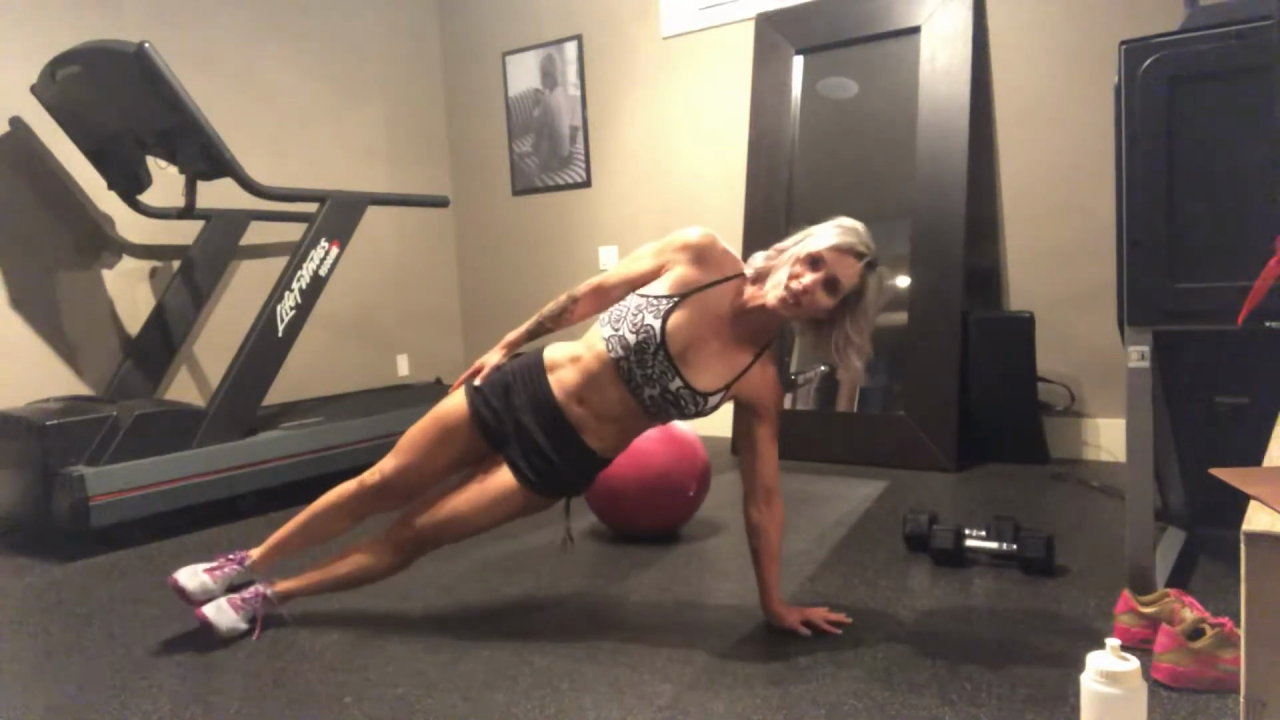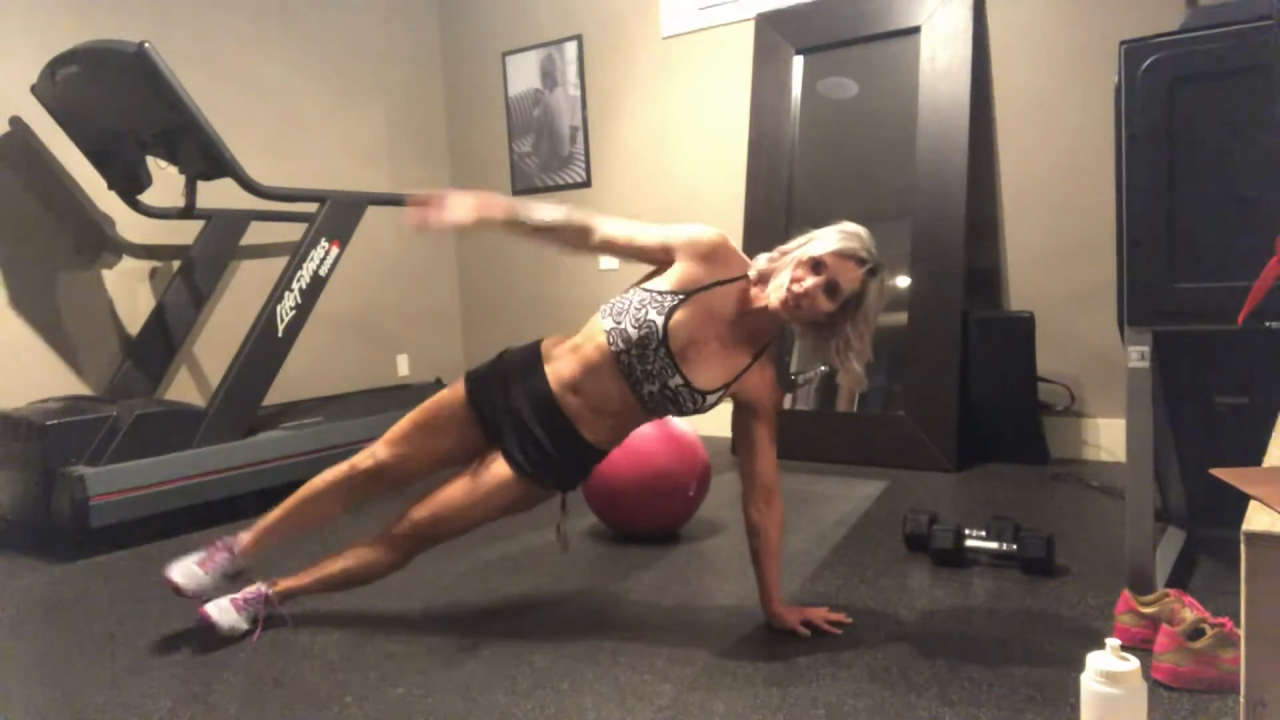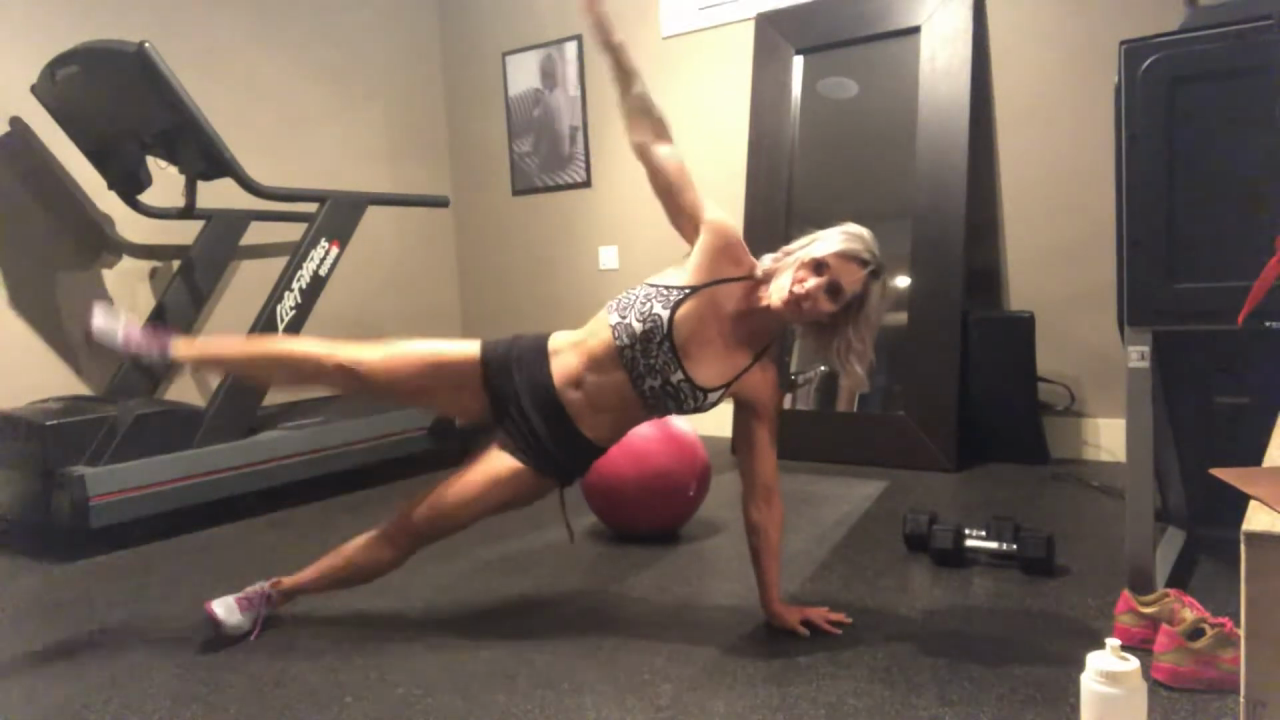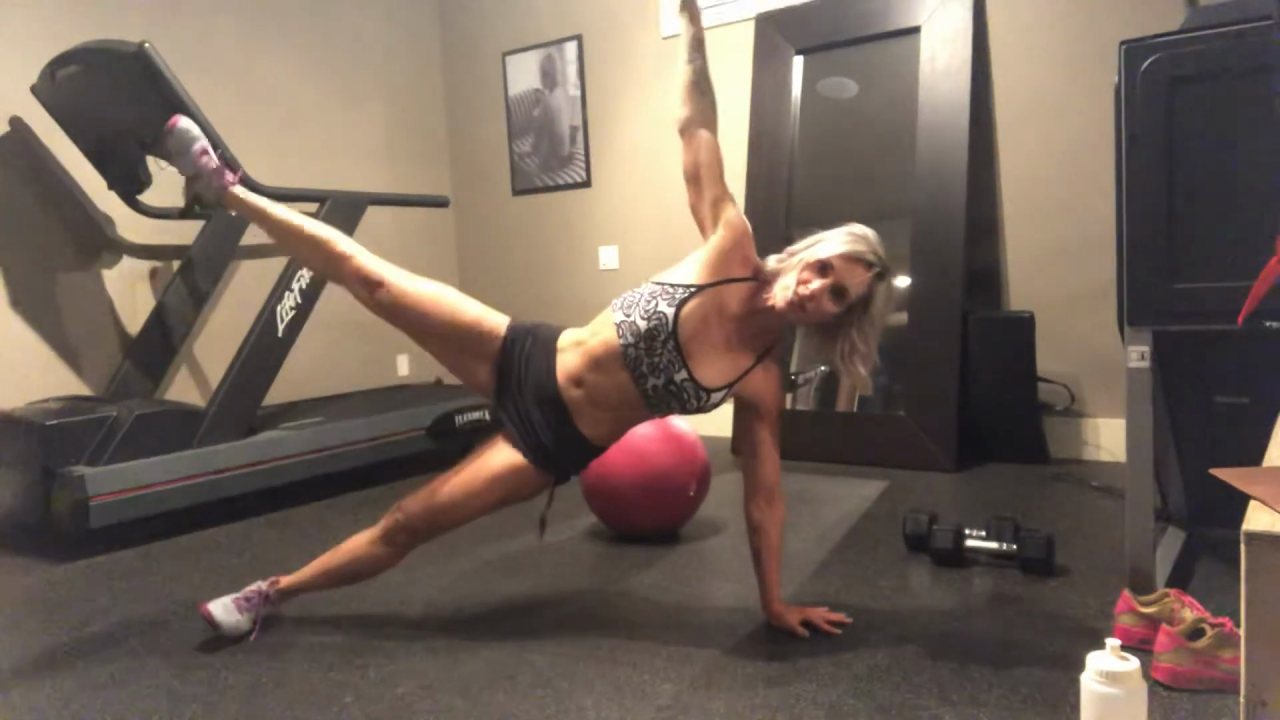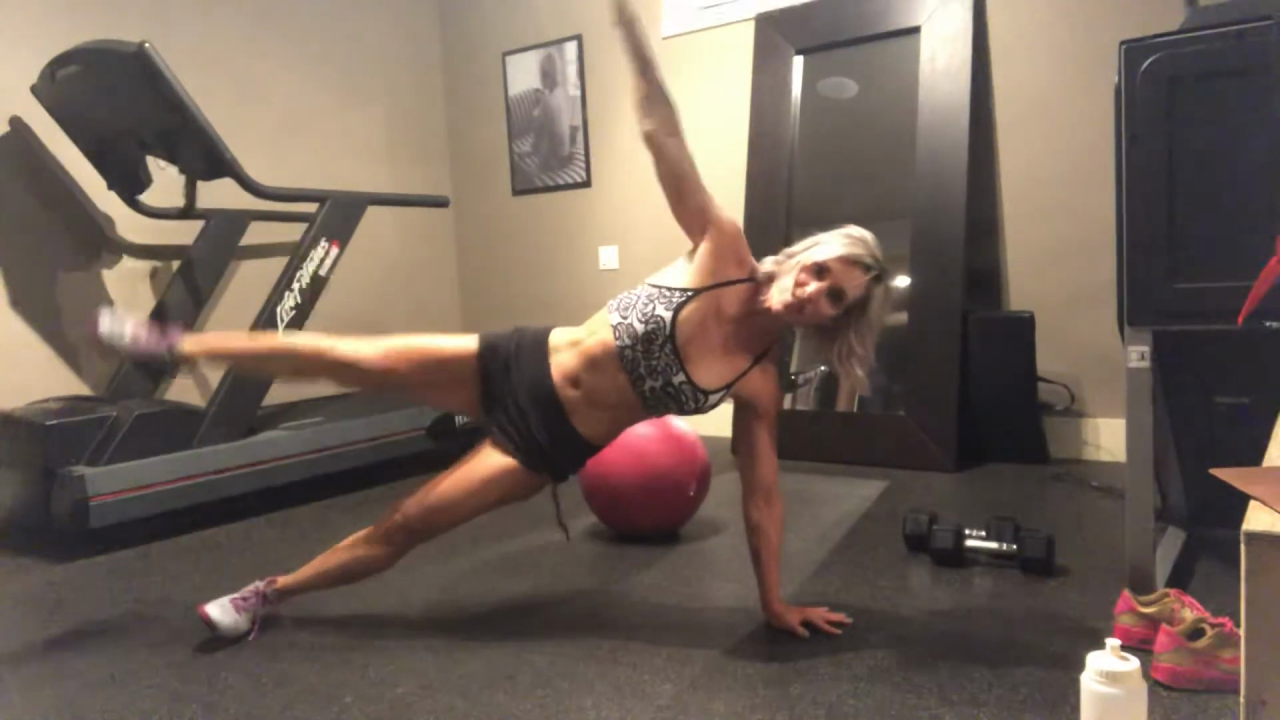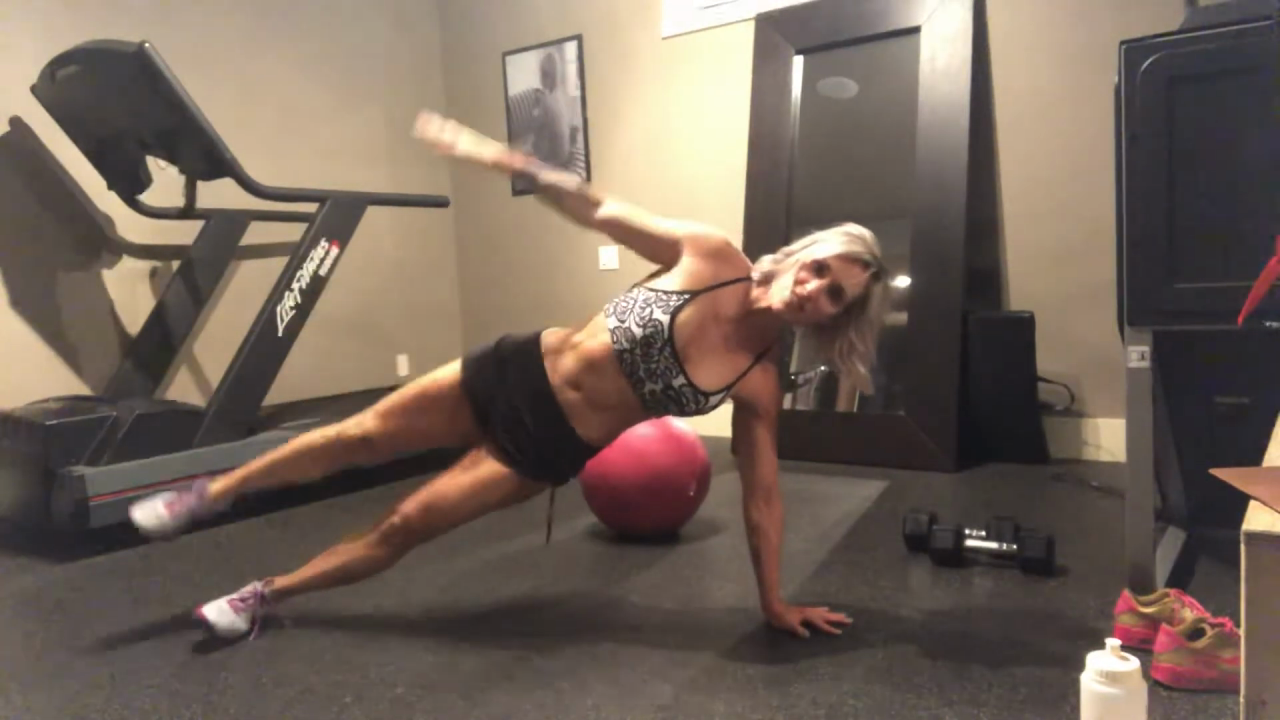
dt=0.4s
person 1, frame 1
left shoulder: (759, 383)
right shoulder: (700, 255)
left elbow: (762, 495)
right elbow: (591, 293)
left wrist: (774, 603)
right wrist: (508, 343)
left hip: (564, 460)
right hip: (523, 388)
left knee: (412, 535)
right knee: (382, 486)
left ankle: (271, 595)
right ankle: (249, 563)
person 1, frame 2
left shoulder: (758, 382)
right shoulder: (709, 255)
left elbow: (761, 493)
right elbow: (588, 232)
left wrist: (774, 603)
right wrist: (492, 208)
left hip: (559, 453)
right hip: (522, 380)
left knee: (411, 533)
right knee: (376, 466)
left ankle: (271, 595)
right ankle: (237, 549)
person 1, frame 3
left shoulder: (758, 383)
right shoulder: (719, 248)
left elbow: (761, 494)
right elbow: (651, 140)
left wrist: (775, 604)
left hip: (558, 447)
right hip: (524, 370)
left knee: (409, 529)
right knee: (343, 367)
left ankle: (271, 593)
right ankle: (172, 347)
person 1, frame 4
left shoulder: (762, 384)
right shoulder: (731, 249)
left elbow: (763, 494)
right elbow: (696, 128)
left wrist: (775, 604)
left hip: (557, 440)
right hip: (528, 357)
left knee: (411, 522)
right knee: (370, 278)
left ankle: (273, 591)
right ankle: (229, 191)
person 1, frame 5
left shoulder: (756, 383)
right shoulder: (724, 251)
left elbow: (760, 493)
right elbow: (663, 136)
left wrist: (776, 604)
left hip: (551, 444)
right hip: (520, 365)
left knee: (406, 524)
right knee: (347, 361)
left ankle: (269, 592)
right ankle: (182, 343)
person 1, frame 6
left shoulder: (760, 386)
right shoulder: (713, 254)
left elbow: (762, 496)
right elbow: (598, 209)
left wrist: (775, 603)
right wrist: (507, 158)
left hip: (555, 448)
right hip: (524, 375)
left knee: (406, 527)
right knee: (360, 435)
left ankle: (268, 593)
right ankle: (213, 492)
